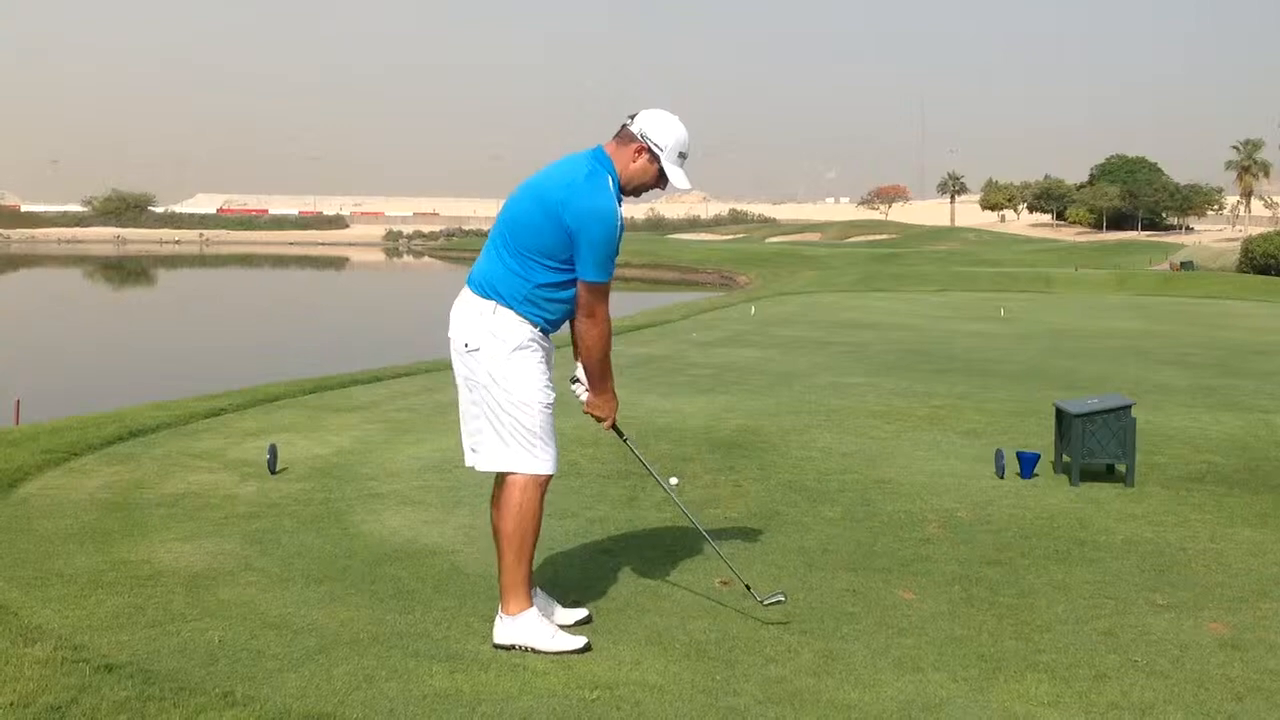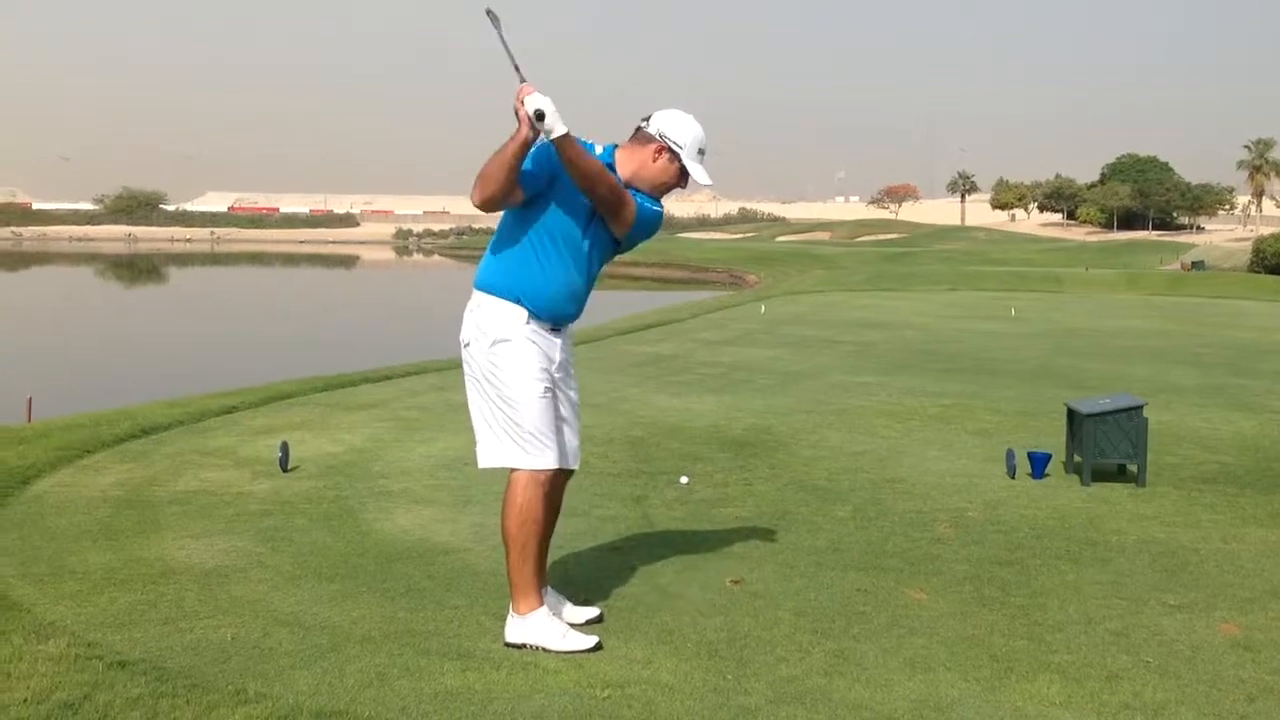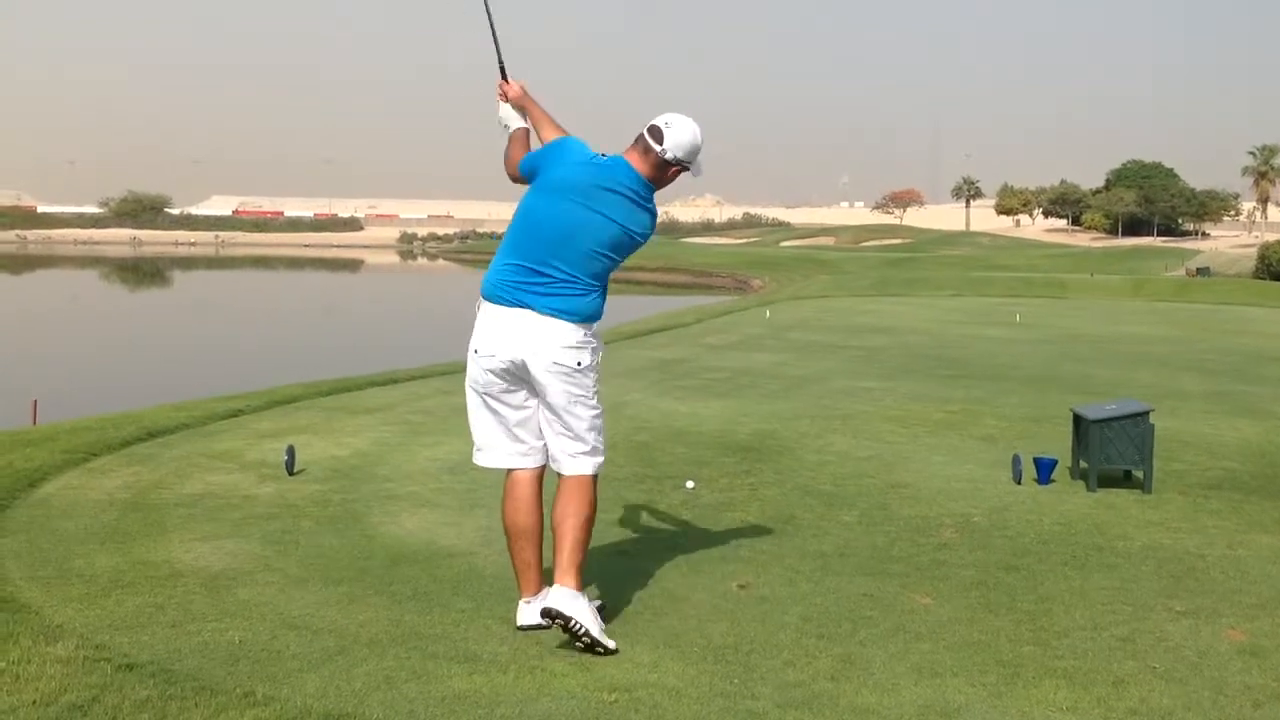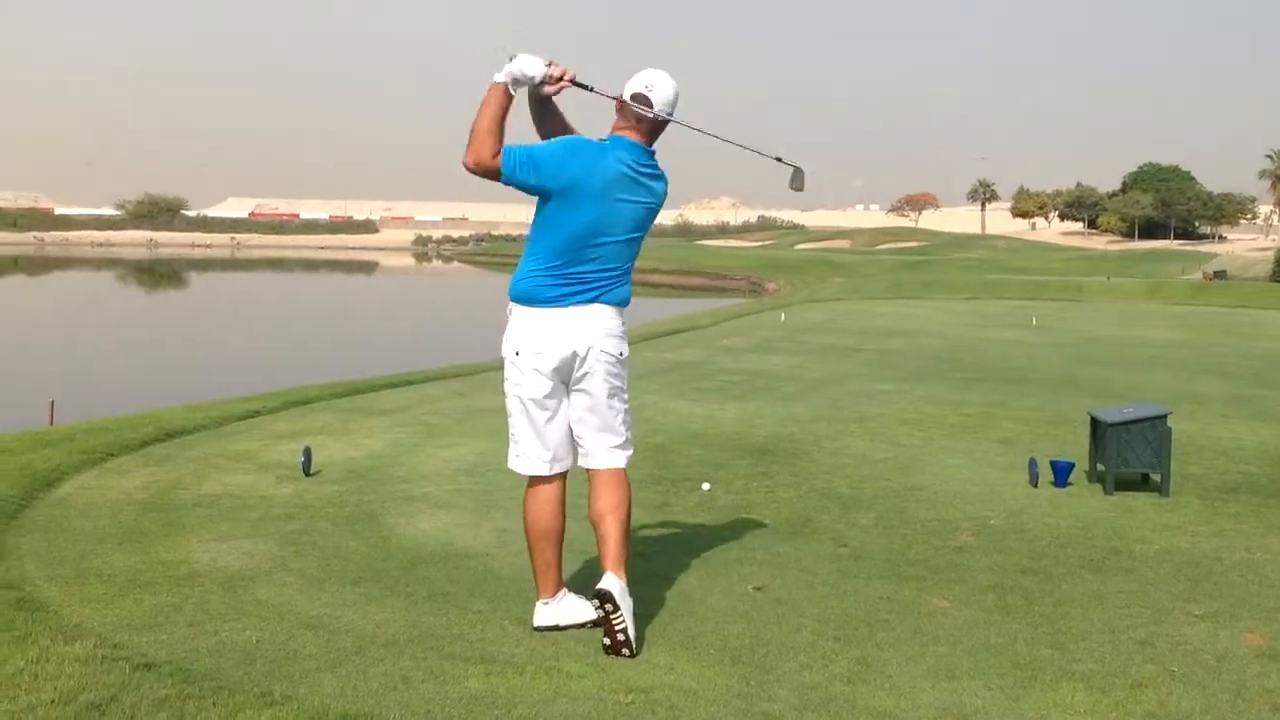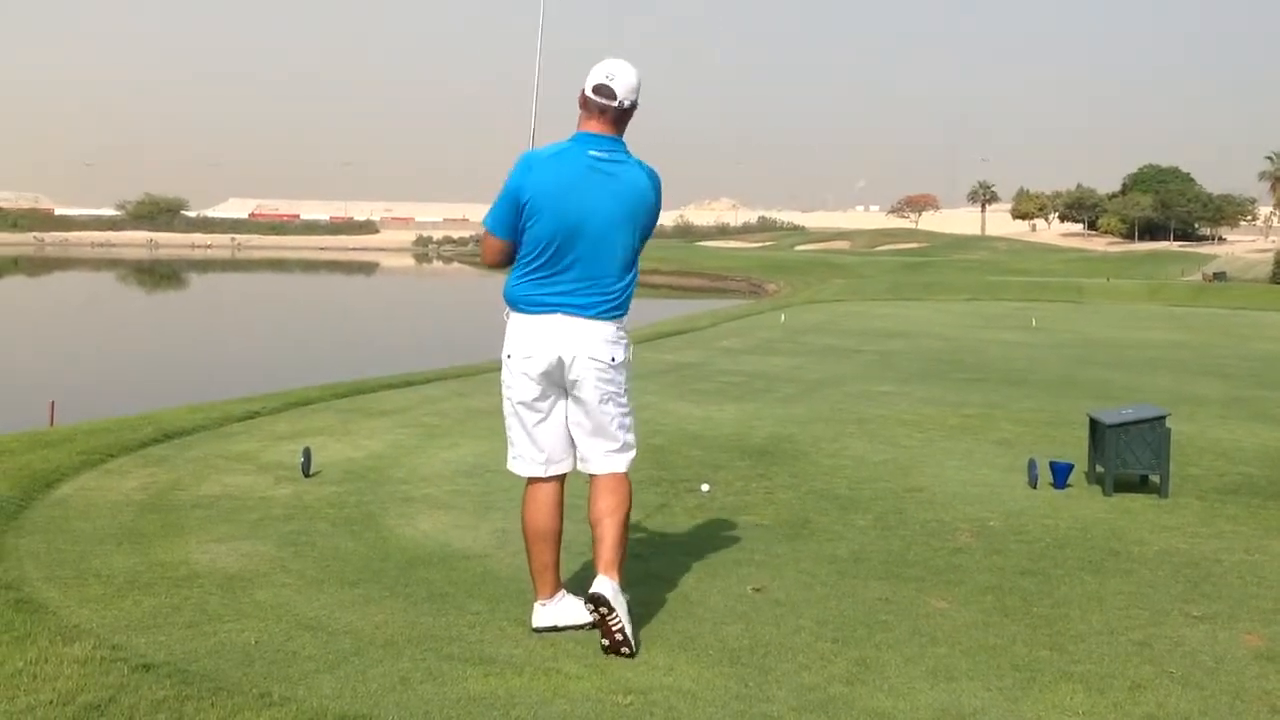
dt=0.7s
person 1, frame 1
left shoulder: (583, 175)
right shoulder: (596, 203)
left elbow: (583, 304)
right elbow: (591, 313)
left wrist: (588, 371)
right wrist: (603, 390)
left hip: (500, 328)
right hip: (501, 333)
left knee: (517, 468)
right knee: (528, 470)
left ankle: (521, 595)
right ankle: (515, 616)
person 1, frame 2
left shoulder: (644, 211)
right shoulder: (551, 153)
left elbow: (601, 195)
right elbow: (484, 197)
left wrist: (561, 133)
right wrist: (526, 133)
left hip: (552, 334)
right hip: (504, 325)
left knee: (558, 466)
right knee: (533, 467)
left ankle: (536, 591)
right ankle: (526, 615)
person 1, frame 3
left shoulder: (571, 163)
right shoulder: (644, 217)
left elbow: (522, 161)
left wrist: (515, 114)
right wrist: (525, 107)
left hip: (498, 325)
right hip: (564, 341)
left knee: (522, 467)
right knee: (577, 466)
left ankle: (533, 600)
right ankle: (567, 594)
person 1, frame 4
left shoulder: (578, 161)
right shoulder: (655, 183)
left elbow: (478, 158)
left wrist: (506, 81)
right wrist: (540, 95)
left hip: (537, 329)
right hip: (601, 329)
left knee: (545, 469)
right knee: (607, 461)
left ankle: (550, 599)
right ankle: (614, 580)
person 1, frame 5
left shoulder: (534, 168)
right shoulder: (645, 182)
left elbow: (492, 254)
left hip: (531, 334)
right hip: (598, 338)
left knee: (543, 472)
right knee: (609, 467)
left ankle: (548, 601)
right ankle: (607, 585)
